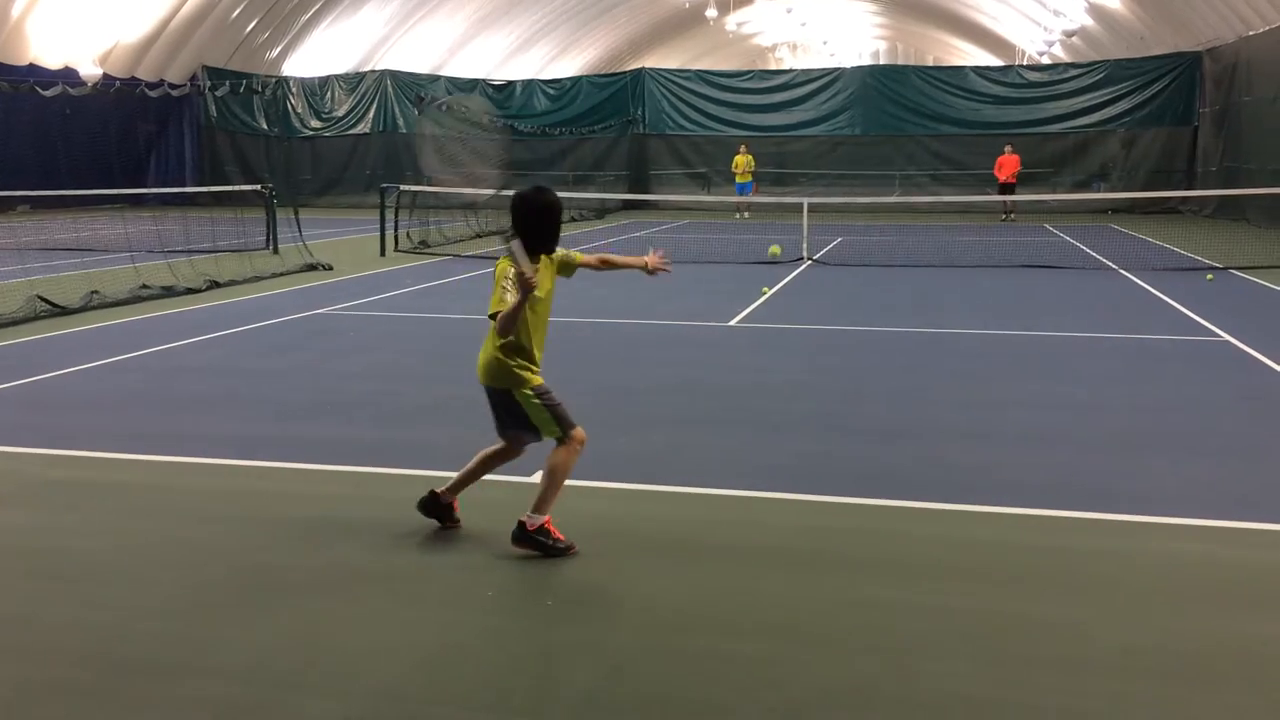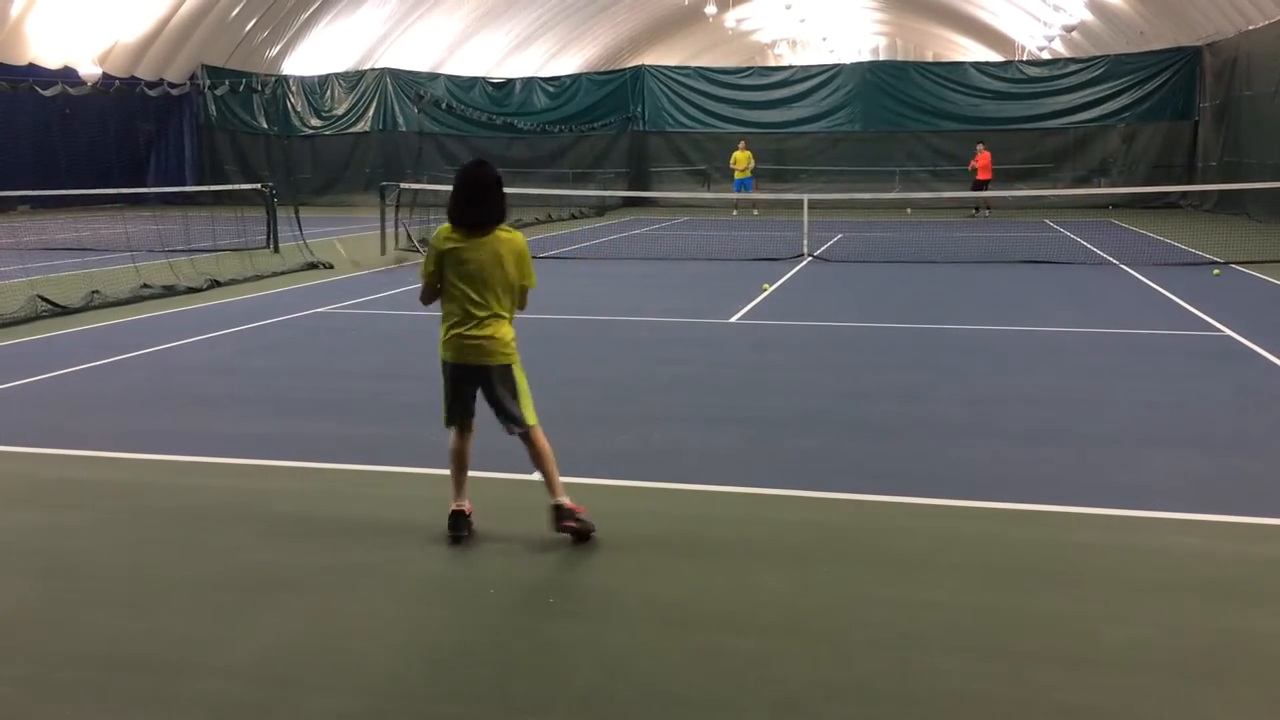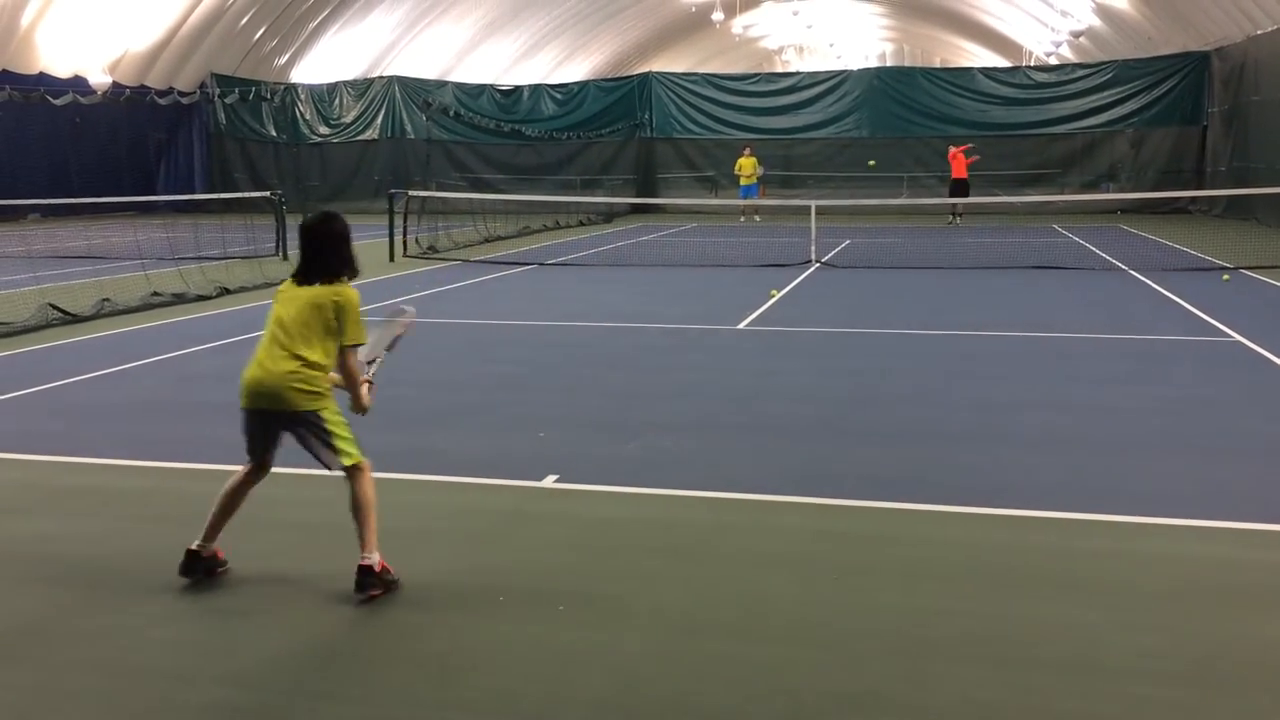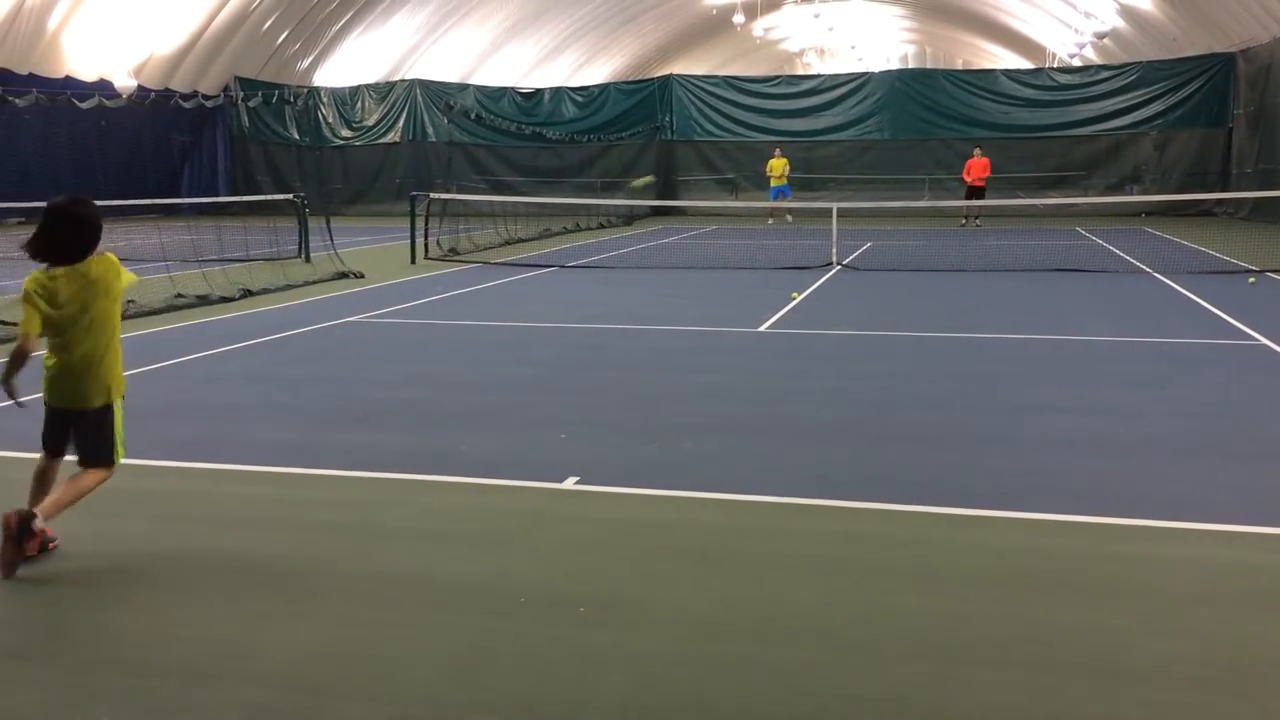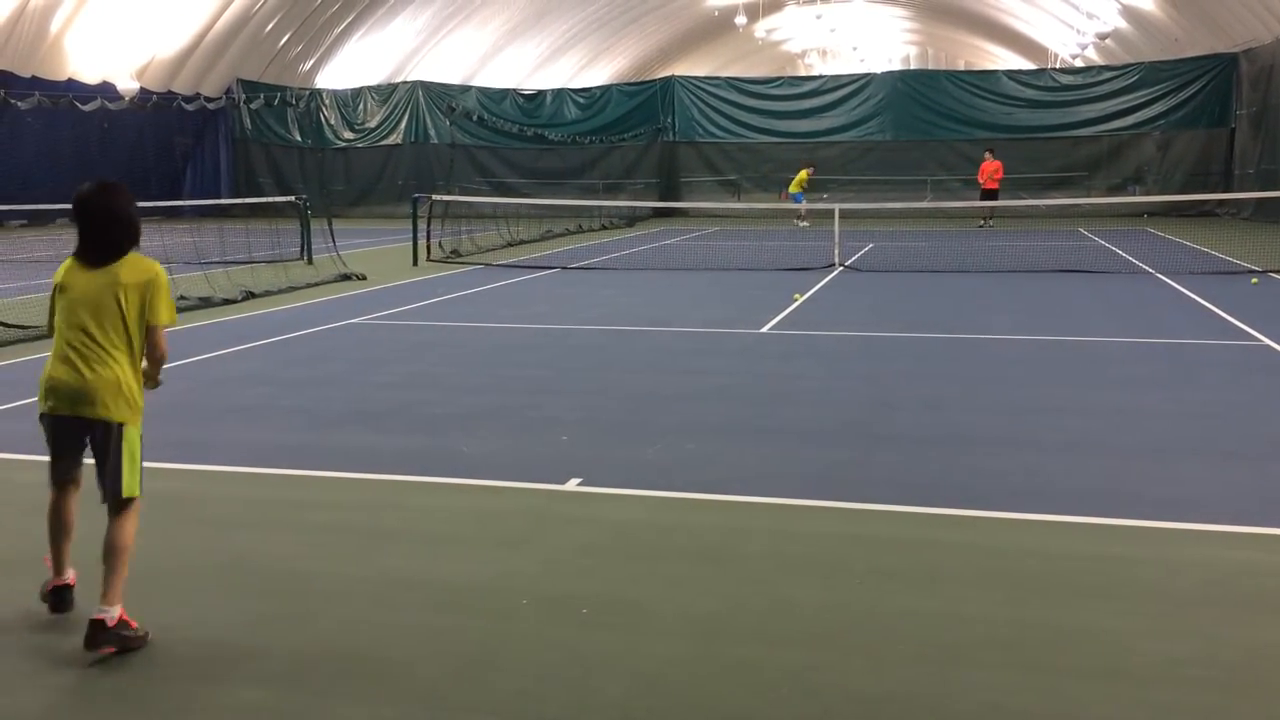
dt=1s
person 1, frame 1
left shoulder: (551, 258)
right shoulder: (509, 269)
left elbow: (599, 261)
right elbow: (502, 328)
left wrist: (641, 263)
right wrist: (522, 298)
left hip: (508, 370)
right hip: (511, 372)
left knee: (514, 444)
right knee: (572, 438)
left ankle: (442, 498)
right ankle: (534, 525)
person 1, frame 2
left shoulder: (442, 239)
right shoulder: (515, 243)
left elbow: (427, 297)
right elbow: (521, 304)
left hip: (455, 350)
right hip: (498, 350)
left knee: (461, 429)
right knee: (529, 430)
left ankle: (459, 510)
right ankle: (562, 505)
person 1, frame 3
left shoulder: (288, 289)
right shoulder: (345, 296)
right elbow: (347, 364)
left wrist: (335, 378)
right wrist: (359, 396)
left hip: (257, 388)
right hip: (301, 394)
left knee: (256, 467)
right knee: (359, 470)
left ankle: (201, 552)
right ankle: (370, 565)
person 1, frame 4
left shoulder: (36, 286)
right shoulder: (108, 268)
left hip: (61, 388)
right hip: (100, 389)
left knee: (52, 455)
right knee: (98, 468)
person 1, frame 5
left shoulder: (67, 272)
right shoulder: (149, 274)
left elbow: (60, 335)
right elbow: (158, 351)
right wrist: (150, 376)
left hip: (59, 393)
right hip: (112, 399)
left knee: (65, 484)
right knee: (123, 506)
left ankle: (60, 582)
right ankle: (108, 619)
